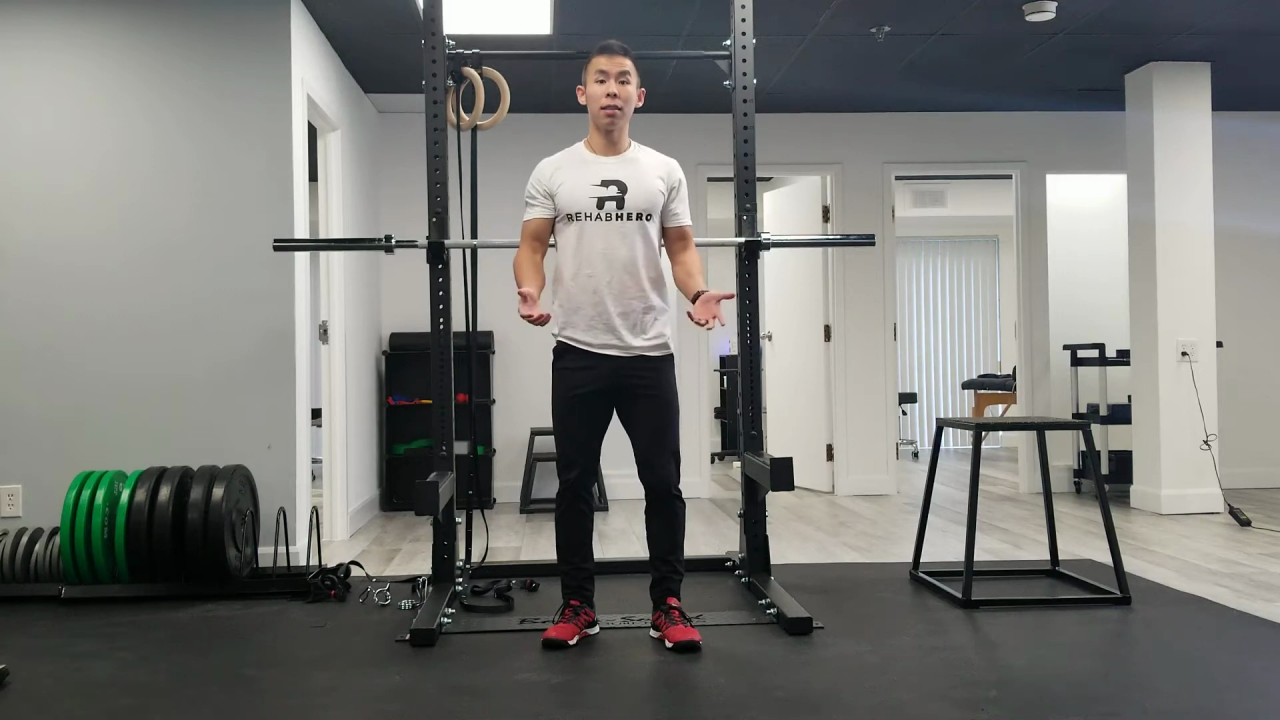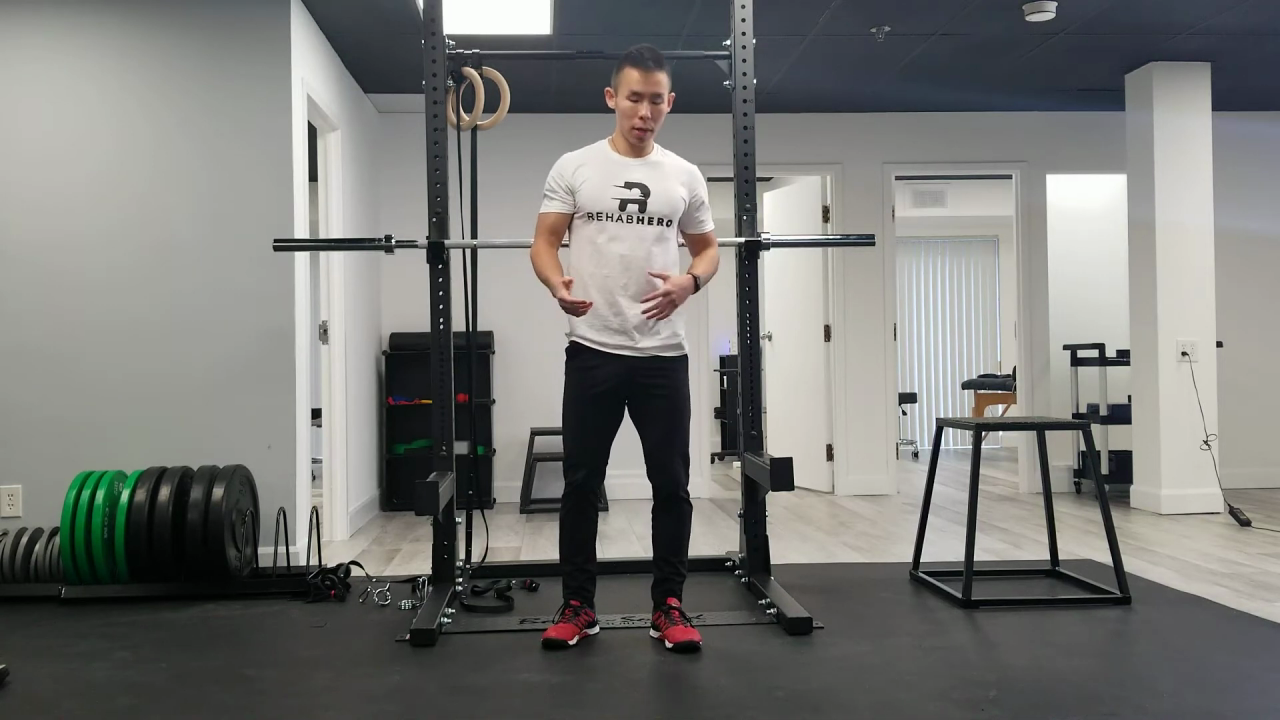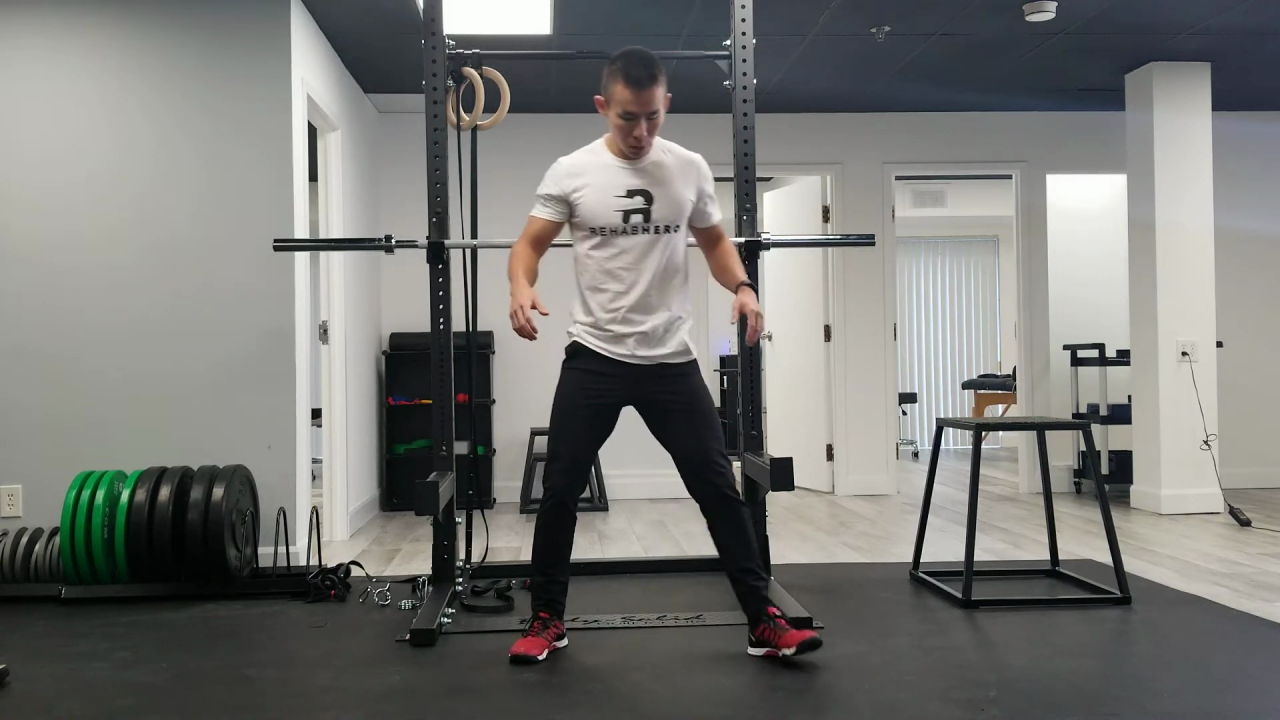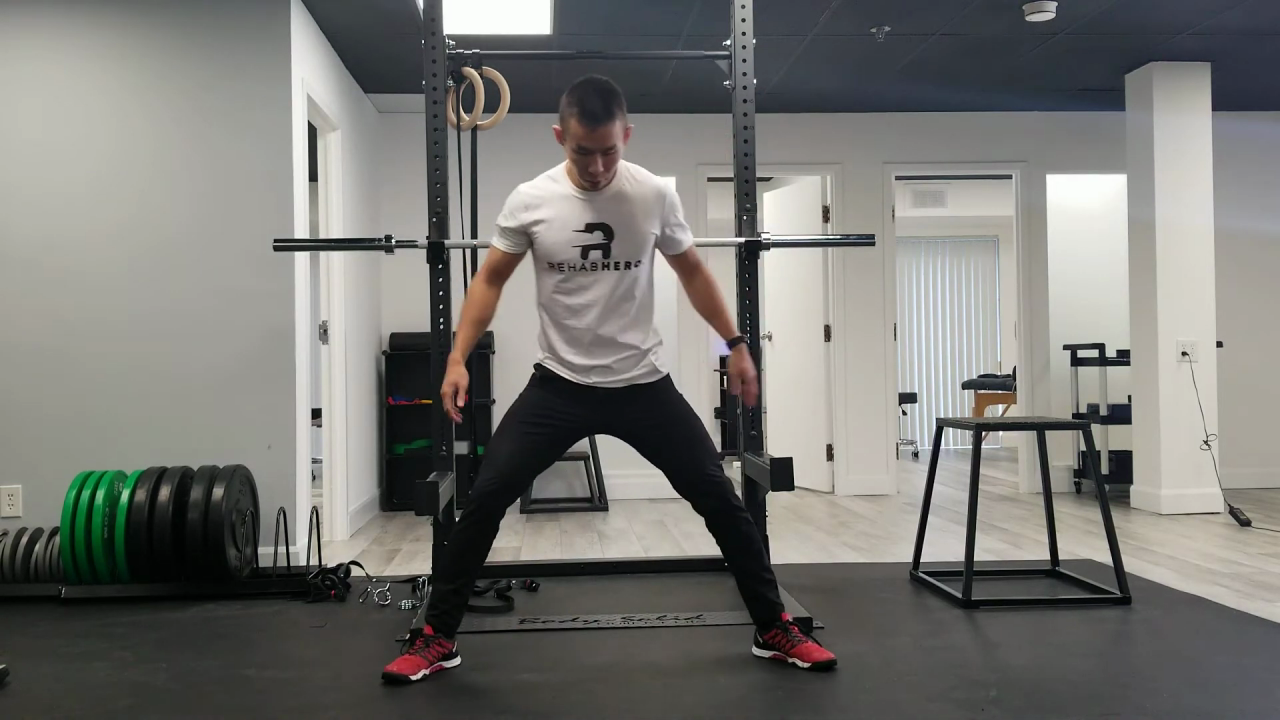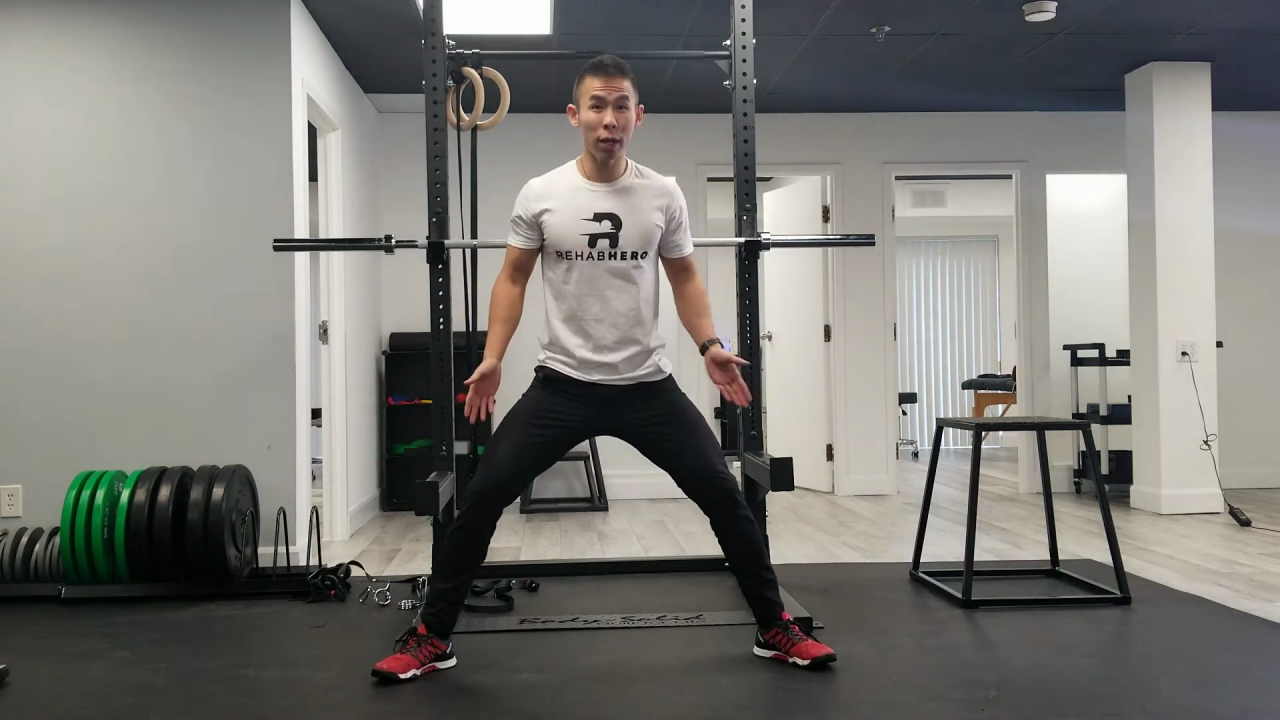
dt=1s
person 1, frame 1
left shoulder: (664, 170)
right shoulder: (551, 171)
left elbow: (680, 246)
right elbow: (531, 246)
left wrist: (698, 293)
right wrist: (528, 291)
left hip: (648, 353)
right hip: (577, 352)
left knee: (663, 483)
right knee: (574, 483)
left ankle: (667, 606)
right ankle: (576, 606)
person 1, frame 2
left shoulder: (686, 176)
right shoulder: (573, 167)
left elbow: (707, 247)
right elbow: (544, 241)
left wrist: (691, 279)
right wrist: (557, 283)
left hip: (662, 354)
right hip: (593, 351)
left knee: (671, 483)
right knee: (581, 483)
left ankle: (668, 606)
right ankle: (578, 606)
person 1, frame 3
left shoulder: (689, 168)
right shoulder: (570, 172)
left elbow: (714, 241)
right elbow: (529, 244)
left wrist: (741, 287)
right wrist: (521, 289)
left hip: (670, 359)
right hip: (594, 357)
left knee: (716, 486)
right knee: (561, 490)
left ankle: (764, 621)
right ankle: (546, 619)
person 1, frame 4
left shoulder: (655, 195)
right shoulder: (530, 200)
left elbow: (691, 270)
right elbow: (489, 279)
left wrist: (736, 344)
right wrist: (457, 358)
left hip: (642, 384)
right hip: (559, 384)
left knee: (717, 496)
right knee: (487, 497)
left ankle: (775, 629)
right ankle: (436, 637)
person 1, frame 5
left shoulder: (663, 195)
right shoulder: (540, 193)
left elbow: (684, 278)
right elbow: (512, 279)
left wrist: (711, 346)
right wrist: (491, 358)
left hip: (646, 385)
right hip: (562, 385)
left knee: (722, 494)
right knee: (484, 495)
left ankle: (775, 629)
right ankle: (431, 638)
